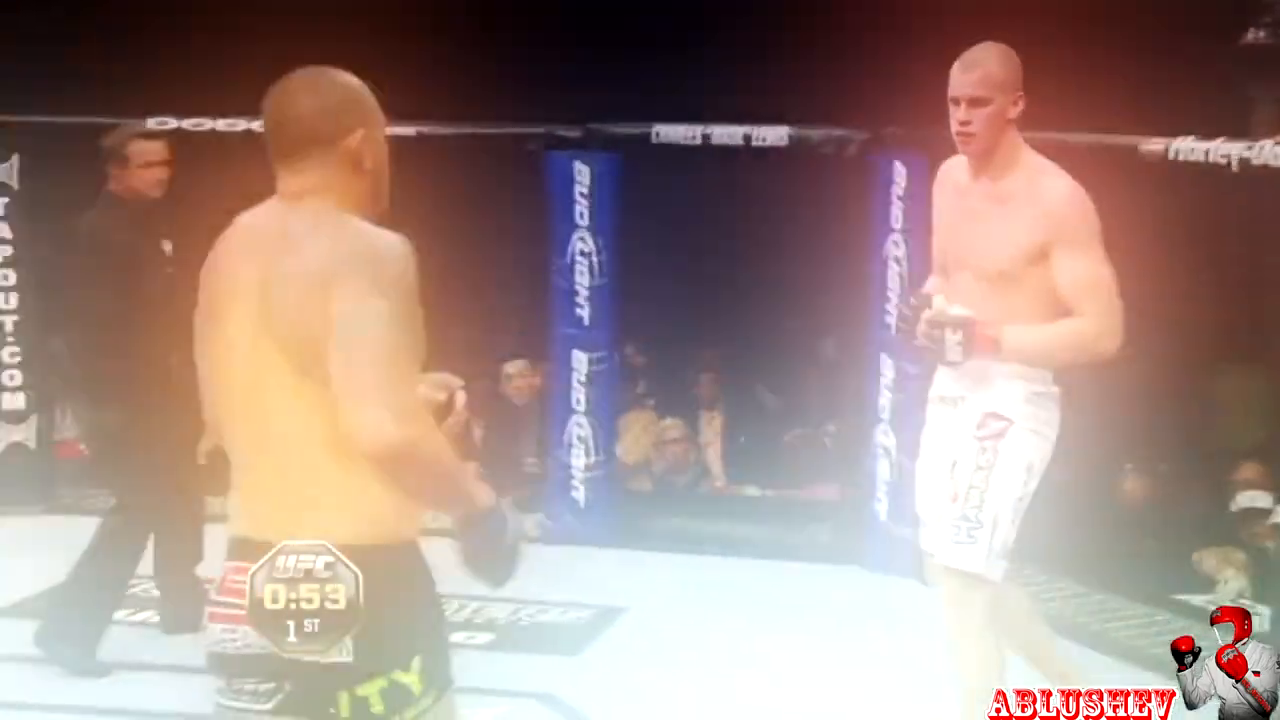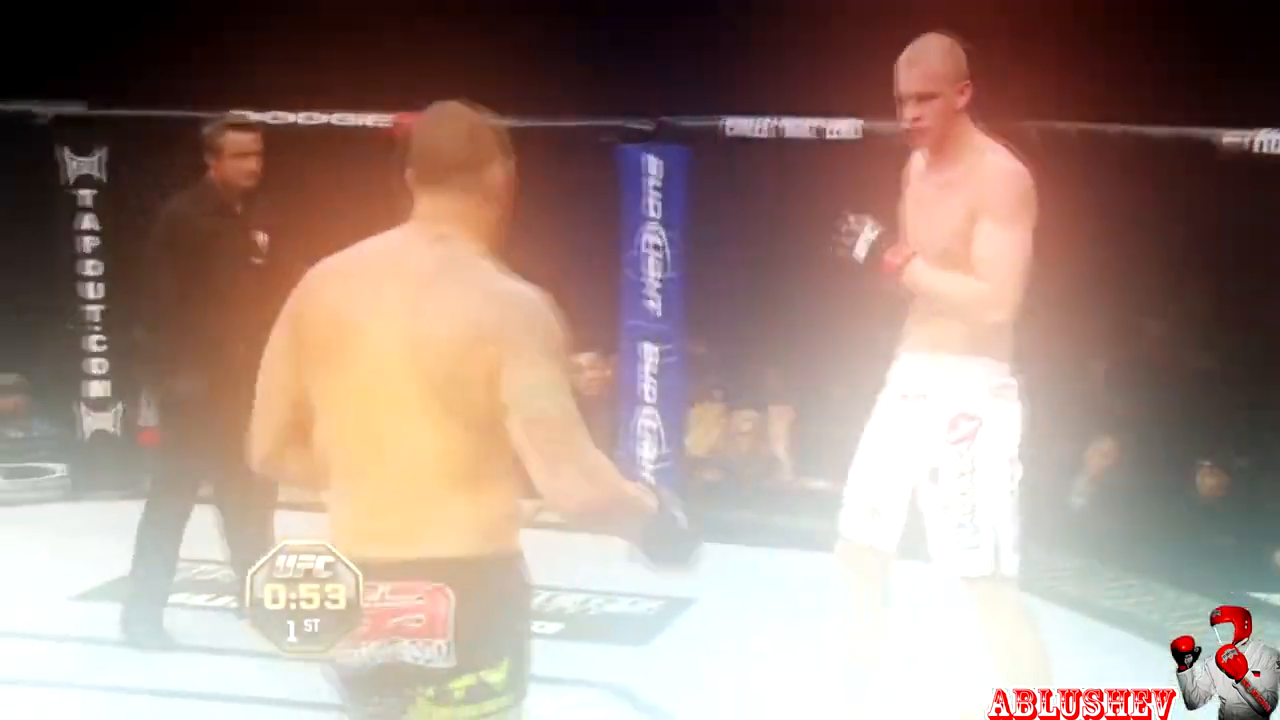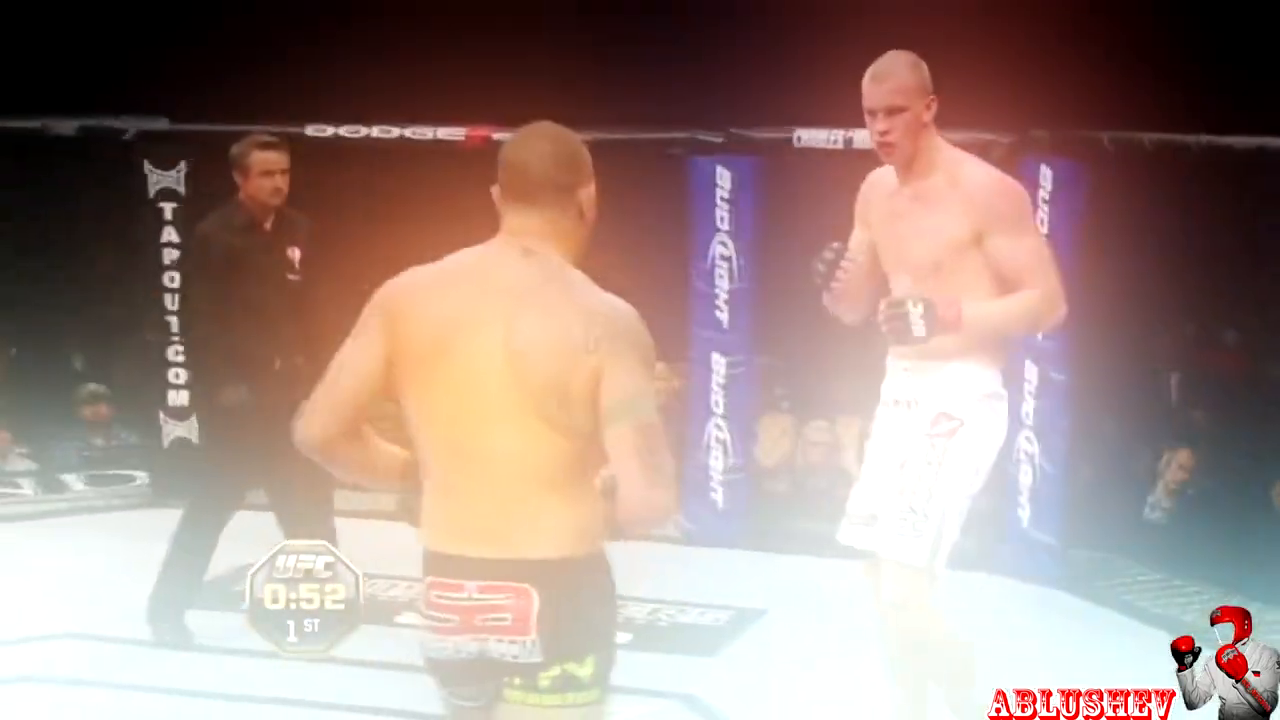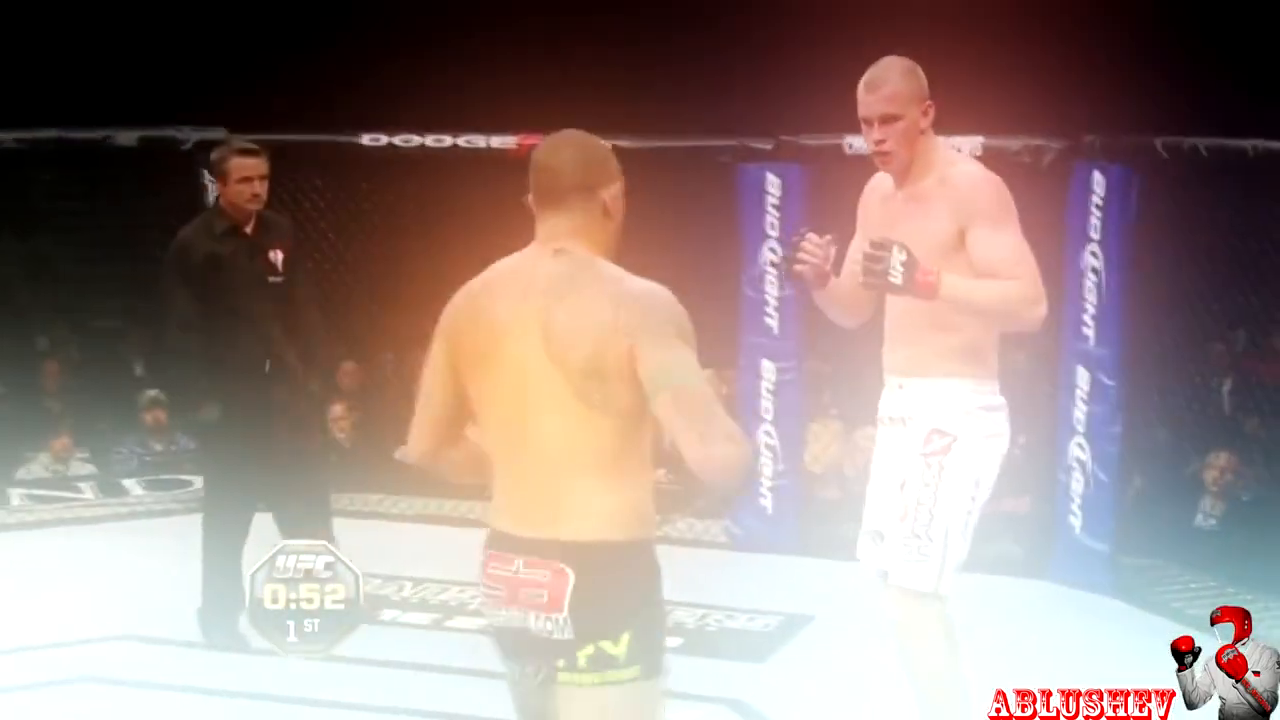
dt=0.3s
person 1, frame 1
left shoulder: (1058, 200)
right shoulder: (950, 178)
left elbow: (1103, 334)
left wrist: (993, 338)
right wrist: (928, 306)
left hip: (1013, 402)
right hip: (950, 390)
left knee: (962, 593)
right knee: (954, 571)
person 1, frame 2
left shoulder: (1001, 178)
right shoulder: (918, 166)
left elbow: (995, 304)
left wrist: (898, 260)
right wrist: (881, 258)
left hip: (972, 395)
right hip: (907, 381)
left knee: (990, 591)
right knee: (857, 551)
person 1, frame 3
left shoulder: (985, 189)
right shoulder: (874, 190)
left elbow: (1049, 303)
right elbow: (852, 309)
left wrist: (950, 317)
right wrist: (837, 284)
left hip: (963, 397)
right hip: (899, 393)
left knee: (903, 584)
right knee: (886, 571)
person 1, frame 4
left shoulder: (974, 189)
right shoulder: (876, 195)
left elbow: (1029, 303)
right elbow: (852, 312)
left wrist: (925, 280)
right wrist: (819, 278)
left hip: (958, 415)
right hip: (899, 408)
left knee: (914, 603)
right knee: (910, 591)
person 2, frame 1
left shoulder: (229, 253)
right shoulder: (364, 255)
right elbow: (386, 430)
right wrist: (474, 498)
left hip: (250, 585)
right hip: (362, 585)
person 2, frame 2
left shoulder: (320, 286)
right shoulder: (506, 307)
left elbow: (270, 452)
right elbow: (575, 488)
right wrist: (652, 513)
right hip: (462, 600)
person 2, frame 3
left shoulder: (409, 296)
right shoulder: (604, 324)
left elbow: (318, 433)
right elbow: (648, 503)
left hip: (447, 596)
right hip: (552, 601)
person 2, frame 4
left shoulder: (470, 304)
right shoulder: (638, 306)
left elbow: (424, 446)
right elbow: (720, 457)
right wrist: (736, 443)
left hip: (512, 572)
right hip: (605, 579)
person 3, frame 1
left shoulder: (151, 224)
right shoulder: (98, 232)
right elbow: (85, 322)
left wrist: (181, 379)
right wrist: (99, 398)
left hip: (162, 385)
right hip: (121, 391)
left knee: (178, 499)
right knee: (141, 505)
left ankle: (183, 602)
right ankle: (69, 627)
person 3, frame 2
left shoulder: (252, 217)
right shoulder: (181, 216)
right elbow: (158, 301)
right wrist: (173, 370)
left hip: (241, 370)
right hip: (193, 372)
left knee: (249, 485)
right knee: (176, 485)
right ankle: (143, 606)
person 3, frame 3
left shoulder: (295, 231)
right shoulder: (215, 235)
left elbow: (306, 311)
right elbow: (200, 318)
left wrist: (309, 378)
right wrist: (222, 383)
left hip: (284, 382)
right hip: (232, 386)
left knee: (307, 496)
right knee: (214, 498)
right ankle: (168, 606)
person 3, frame 4
left shoulder: (280, 233)
right shoulder: (194, 243)
left elbow: (302, 309)
right elbow: (183, 328)
left wrist: (314, 371)
right wrist: (199, 395)
left hip: (280, 382)
right hip: (226, 388)
left knee: (303, 491)
right knee: (230, 501)
right ankle: (219, 610)
